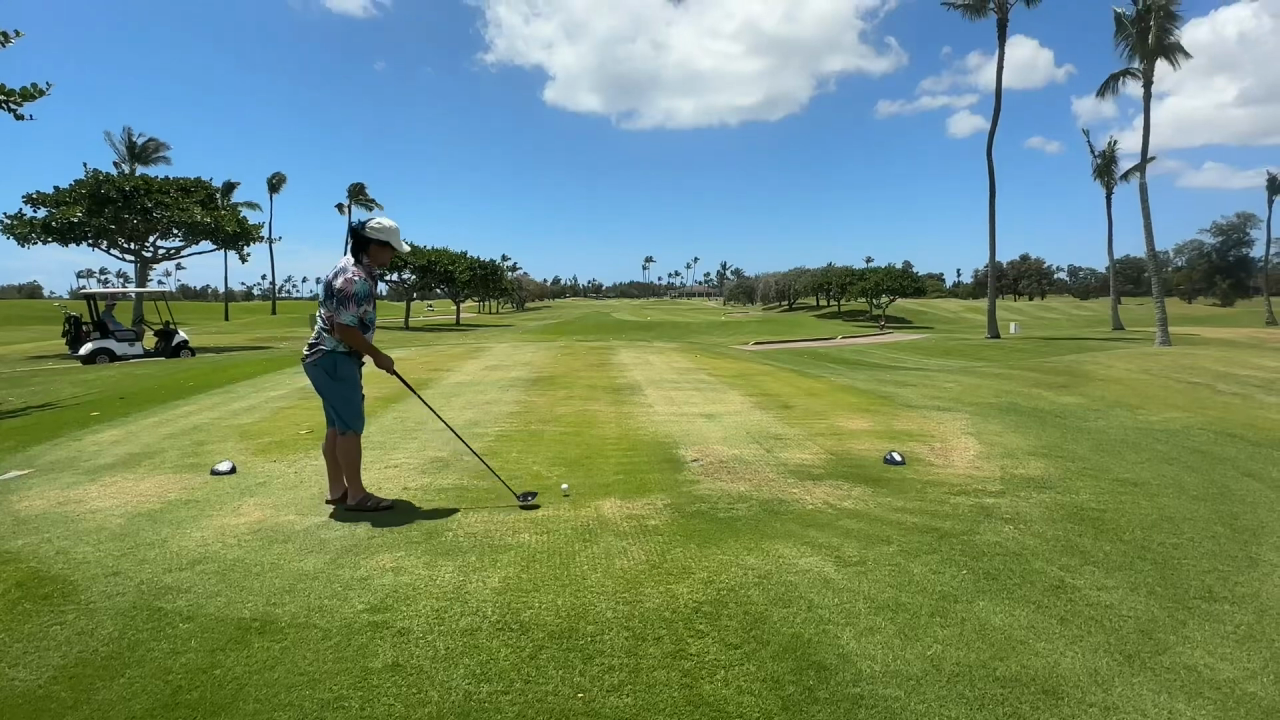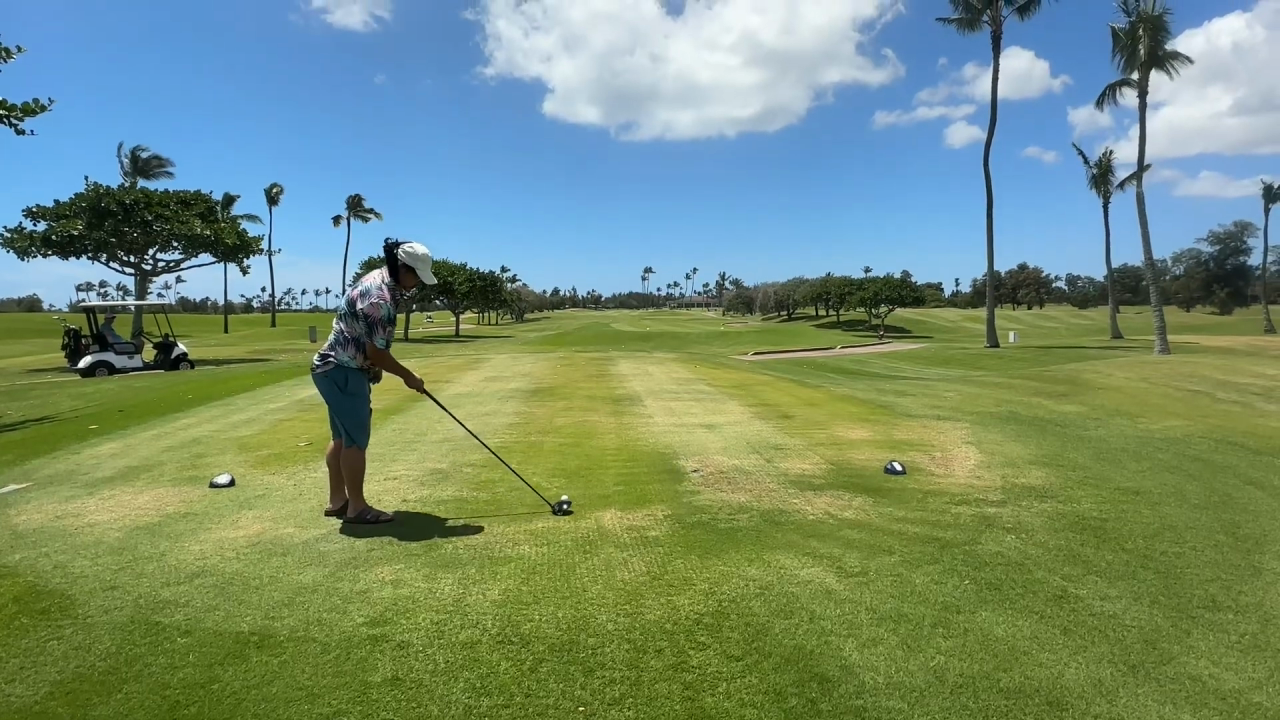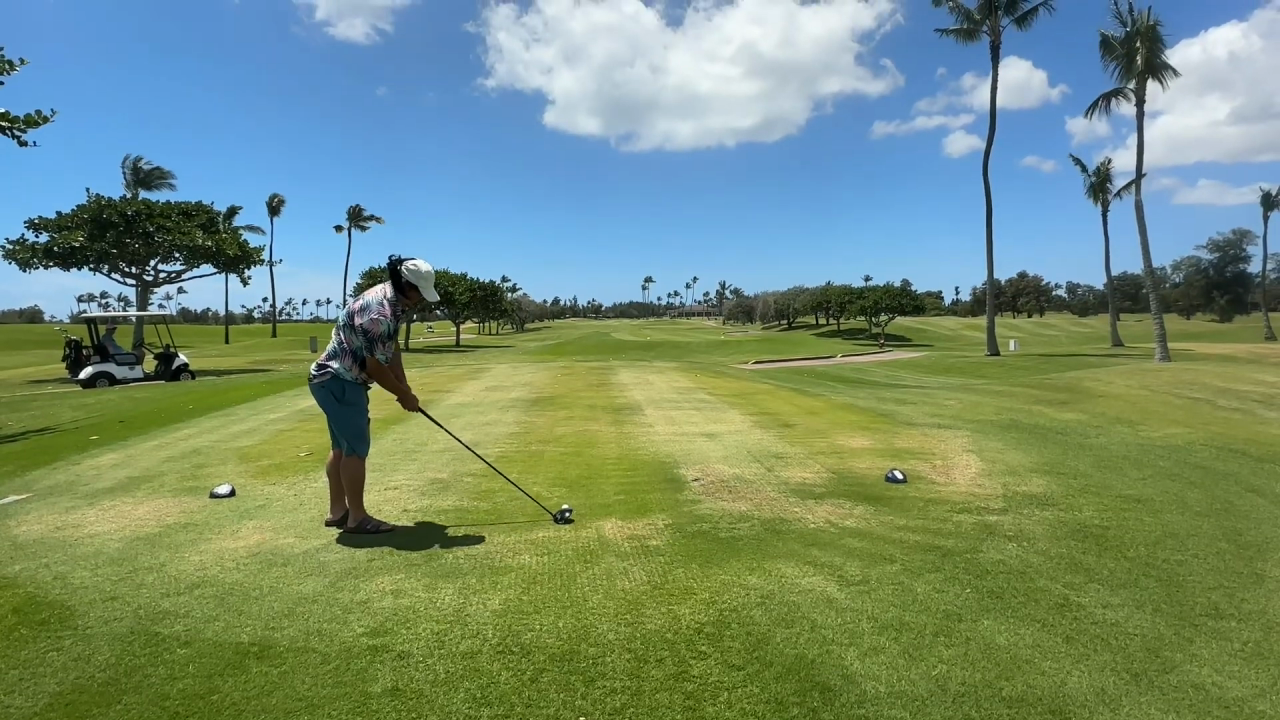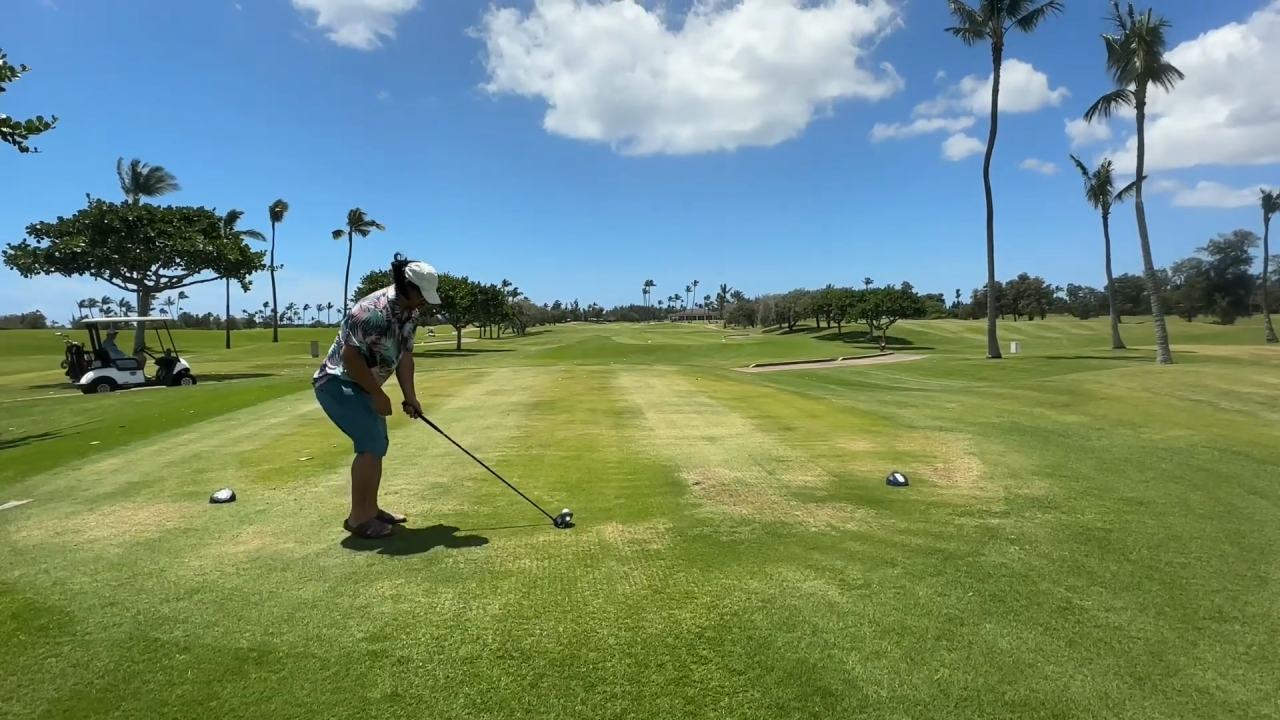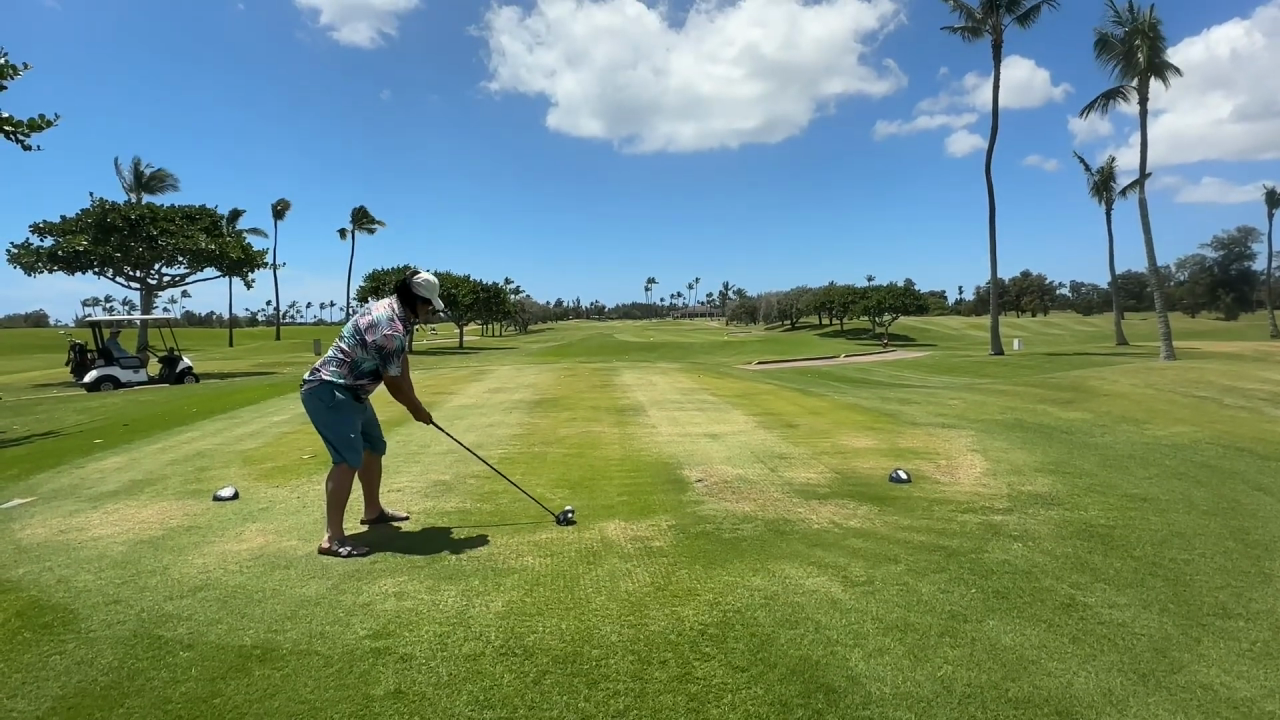
dt=1s
person 1, frame 1
left shoulder: (359, 268)
right shoulder: (354, 278)
right elbow: (344, 328)
left wrist: (369, 354)
right wrist: (377, 355)
left hip: (331, 357)
right hip: (333, 359)
left knee: (337, 425)
right knee: (350, 425)
left ankle: (337, 489)
right ankle: (356, 494)
person 1, frame 2
left shoulder: (379, 278)
right shoulder: (379, 299)
right elbow: (376, 351)
left wrist: (375, 367)
right wrist: (407, 376)
left hip: (335, 367)
right hip: (343, 371)
left knee: (342, 436)
right knee: (356, 438)
left ankle: (338, 500)
right ankle: (356, 507)
person 1, frame 3
left shoulder: (393, 301)
right shoulder: (378, 314)
left elbow: (391, 349)
right elbow: (376, 367)
left wrist: (404, 388)
right wrist: (403, 394)
left hip: (336, 379)
right hip: (338, 381)
left knee: (342, 446)
right knee: (356, 447)
left ankle: (338, 510)
right ankle: (357, 517)
person 1, frame 4
left shoulder: (409, 314)
right shoulder: (372, 310)
left elbow: (404, 356)
right elbow: (350, 356)
left wrist: (410, 397)
right wrist: (378, 395)
left hip: (363, 386)
right hip: (338, 383)
left knee: (376, 446)
right knee: (370, 445)
left ankle: (370, 511)
right ankle: (357, 516)
person 1, frame 5
left shoulder: (394, 310)
right shoulder: (390, 329)
left elbow: (401, 364)
right elbow: (393, 382)
left wrist: (414, 401)
right wrist: (416, 409)
left hip: (349, 391)
right hip: (329, 391)
left knee: (373, 446)
right knee: (348, 458)
left ankle: (373, 510)
right ankle: (332, 537)
